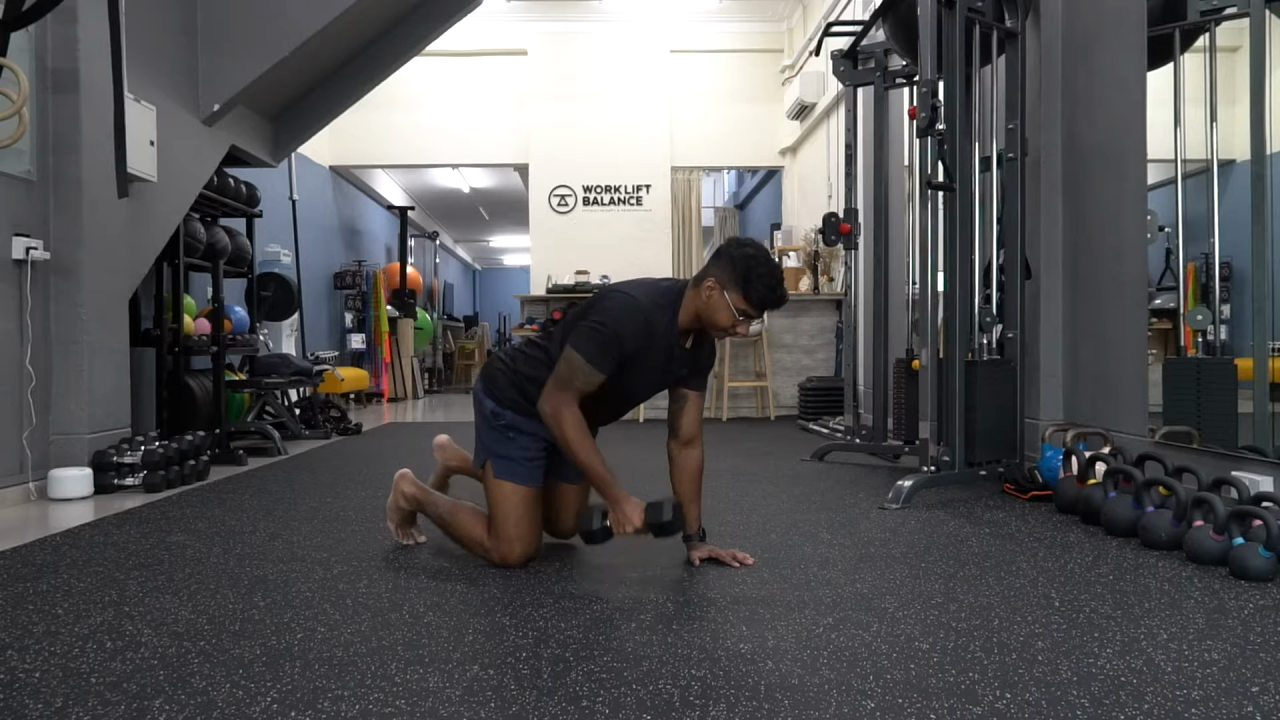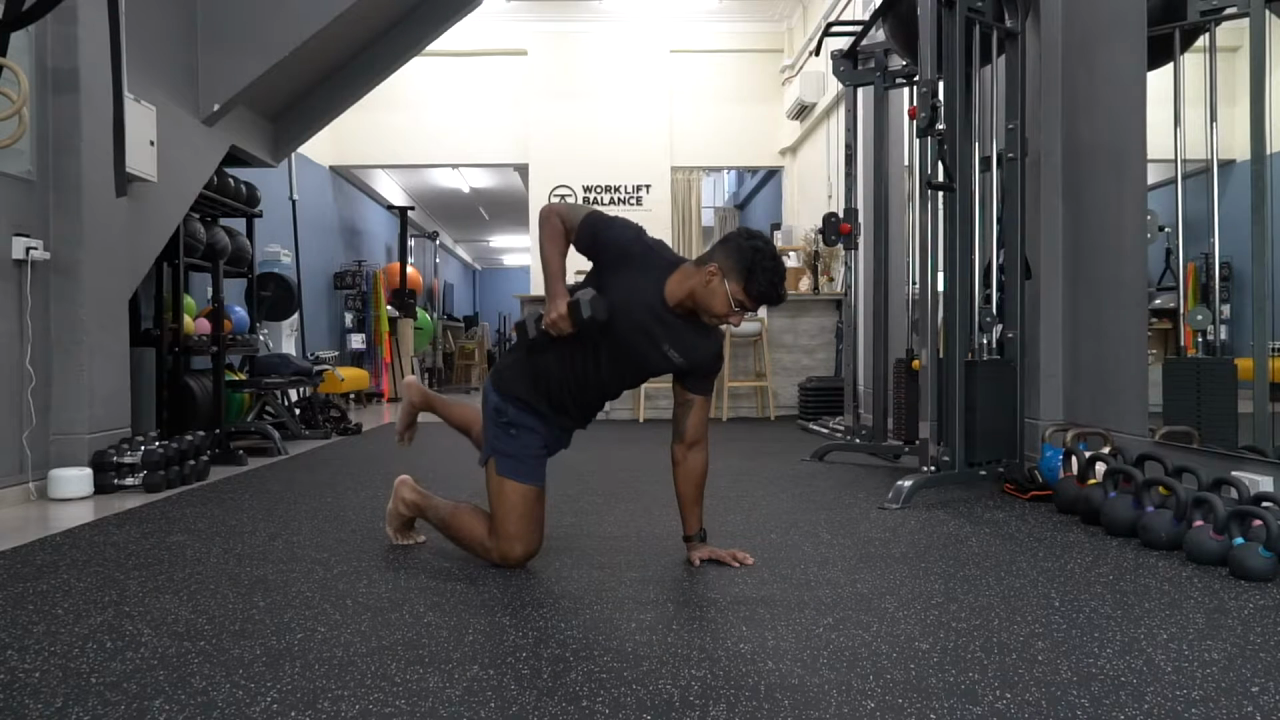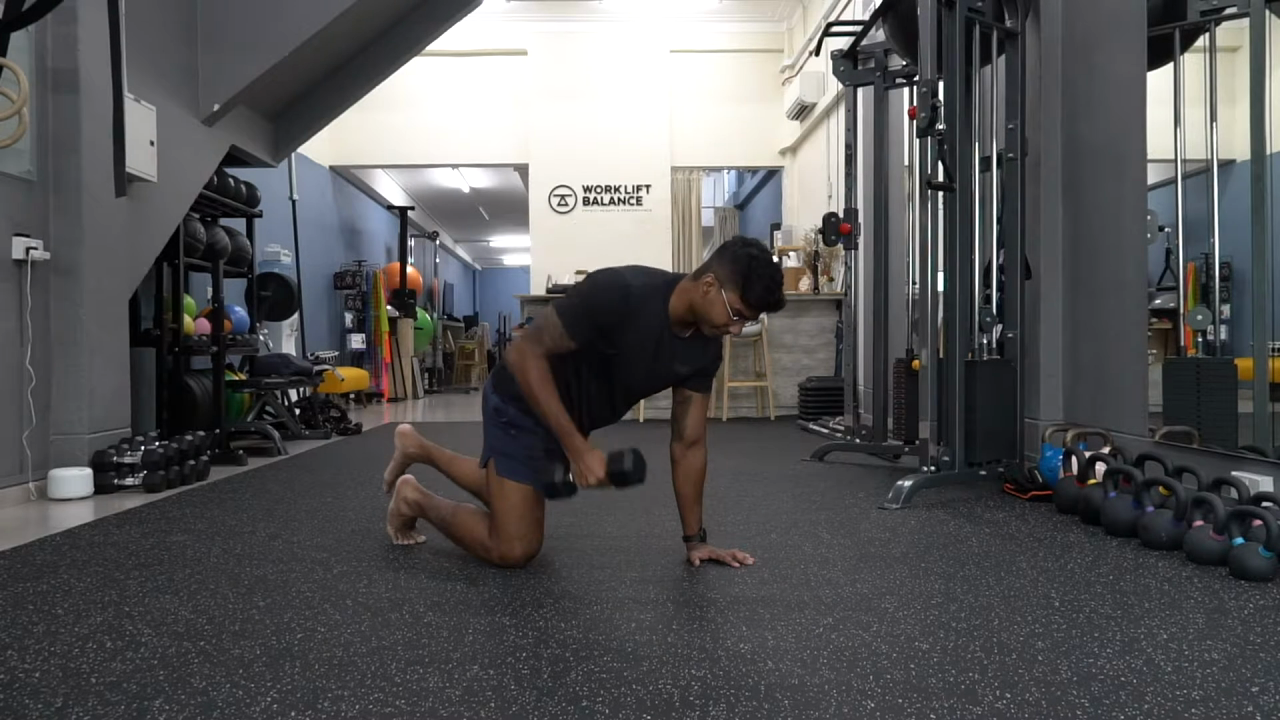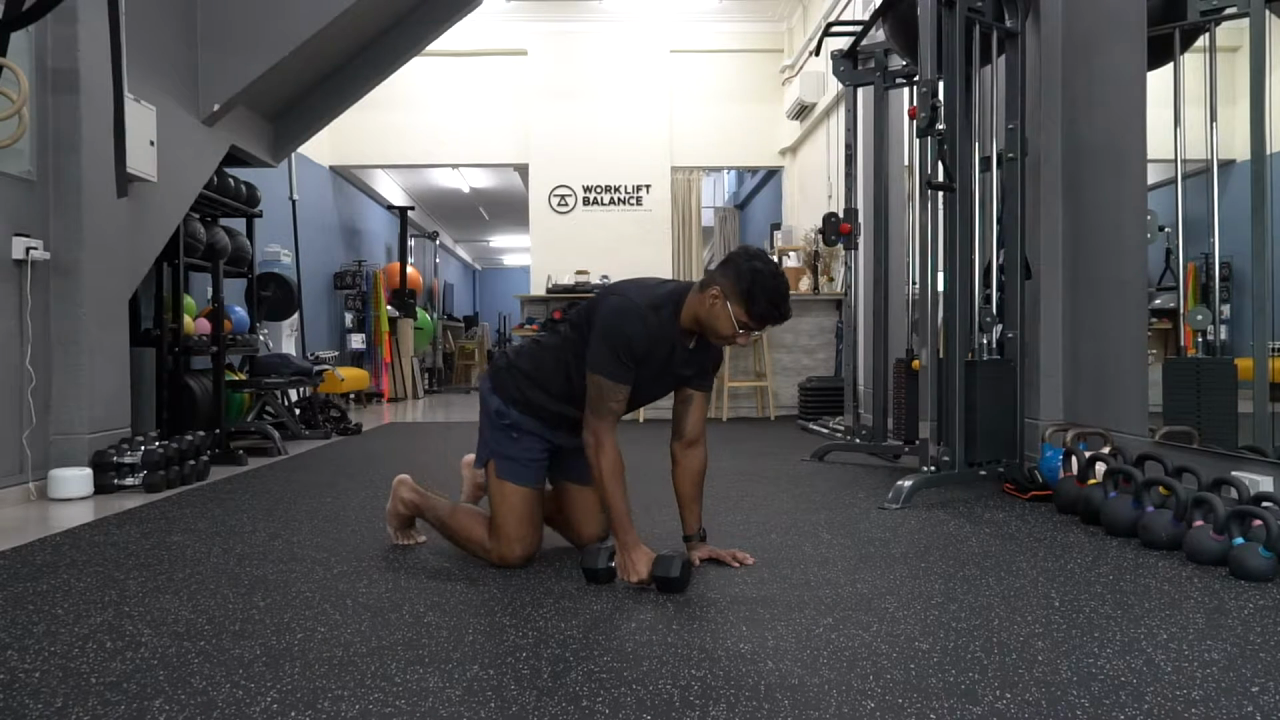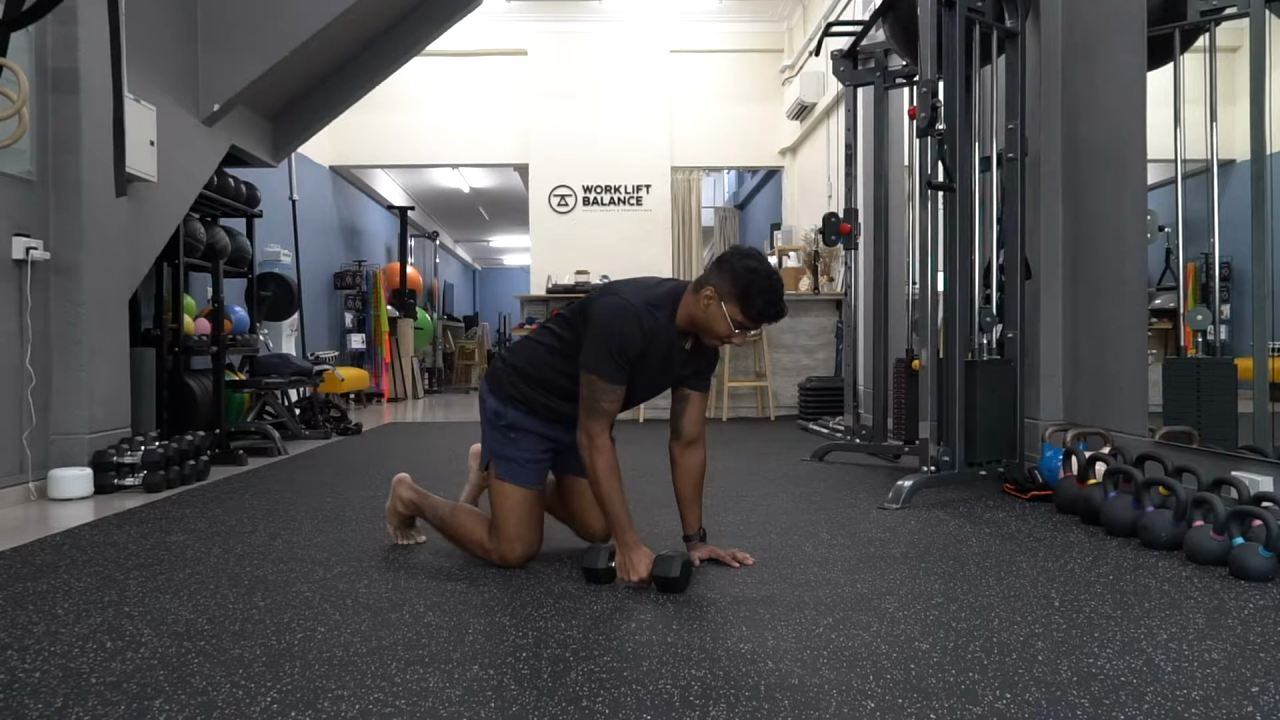
dt=1s
person 1, frame 1
left shoulder: (700, 346)
right shoulder: (631, 311)
left elbow: (685, 442)
right elbow: (556, 403)
left wrist: (695, 538)
right wrist: (616, 497)
left hip: (564, 415)
right hip: (514, 402)
left knee: (562, 526)
right knee: (513, 550)
left ankle: (457, 458)
right ankle: (412, 493)
person 1, frame 2
left shoulder: (703, 348)
right shoulder: (631, 251)
left elbow: (689, 444)
right elbow: (553, 215)
left wrist: (695, 539)
right wrist: (556, 295)
left hip: (569, 413)
right hip: (521, 393)
left knee: (501, 445)
right knee: (513, 549)
left ankle: (422, 398)
right ankle: (414, 499)
person 1, frame 3
left shoulder: (705, 348)
right shoulder: (621, 293)
left elbow: (688, 443)
right elbow: (522, 354)
left wrist: (695, 539)
right wrist: (577, 449)
left hip: (570, 418)
right hip: (520, 404)
left knee: (518, 505)
right knee: (514, 549)
left ankle: (418, 447)
right ankle: (415, 499)
person 1, frame 4
left shoulder: (706, 347)
right shoulder: (631, 314)
left elbow: (688, 442)
right elbow: (600, 434)
left wrist: (695, 539)
right wrist: (629, 544)
left hip: (572, 415)
right hip: (518, 402)
left knee: (590, 535)
right knee: (512, 551)
left ankle: (485, 478)
right ankle: (411, 498)
person 1, frame 5
left shoulder: (703, 344)
right shoulder: (626, 315)
left elbow: (687, 442)
right elbow: (593, 434)
left wrist: (695, 539)
right wrist: (629, 544)
left hip: (575, 411)
right hip: (519, 401)
left knee: (596, 529)
right knee: (514, 551)
left ankle: (490, 469)
right ankle: (411, 499)
